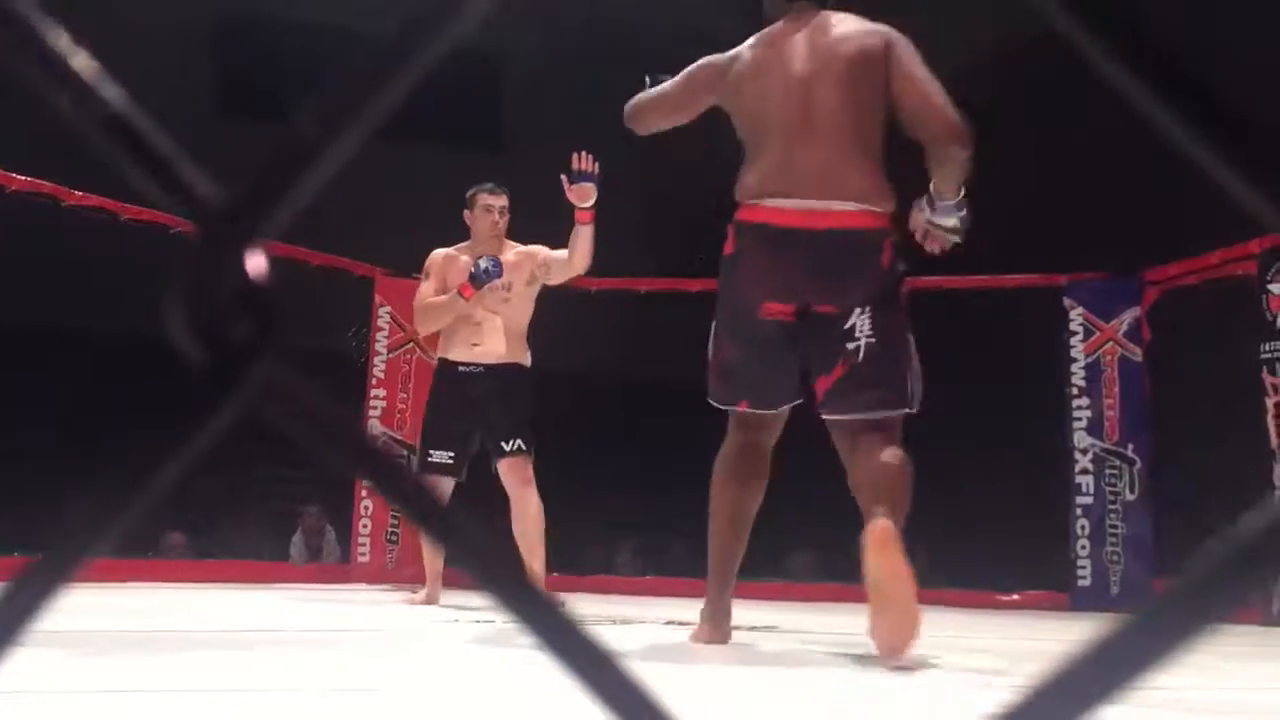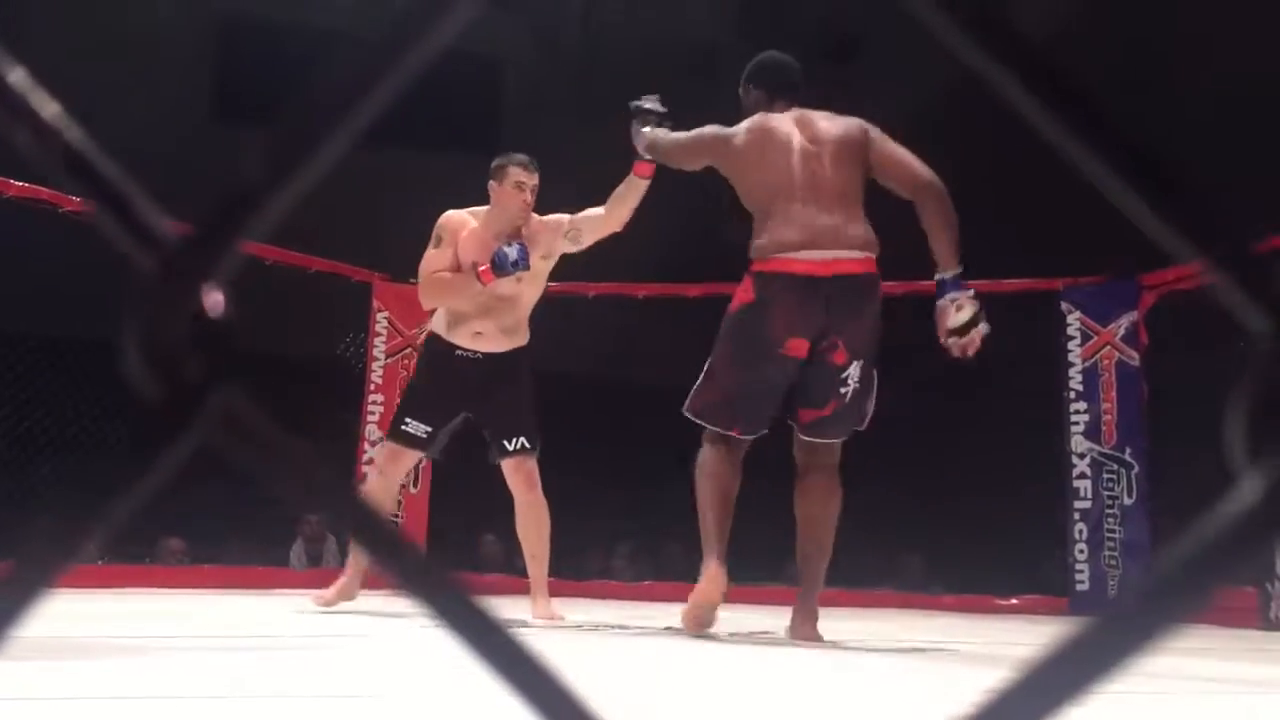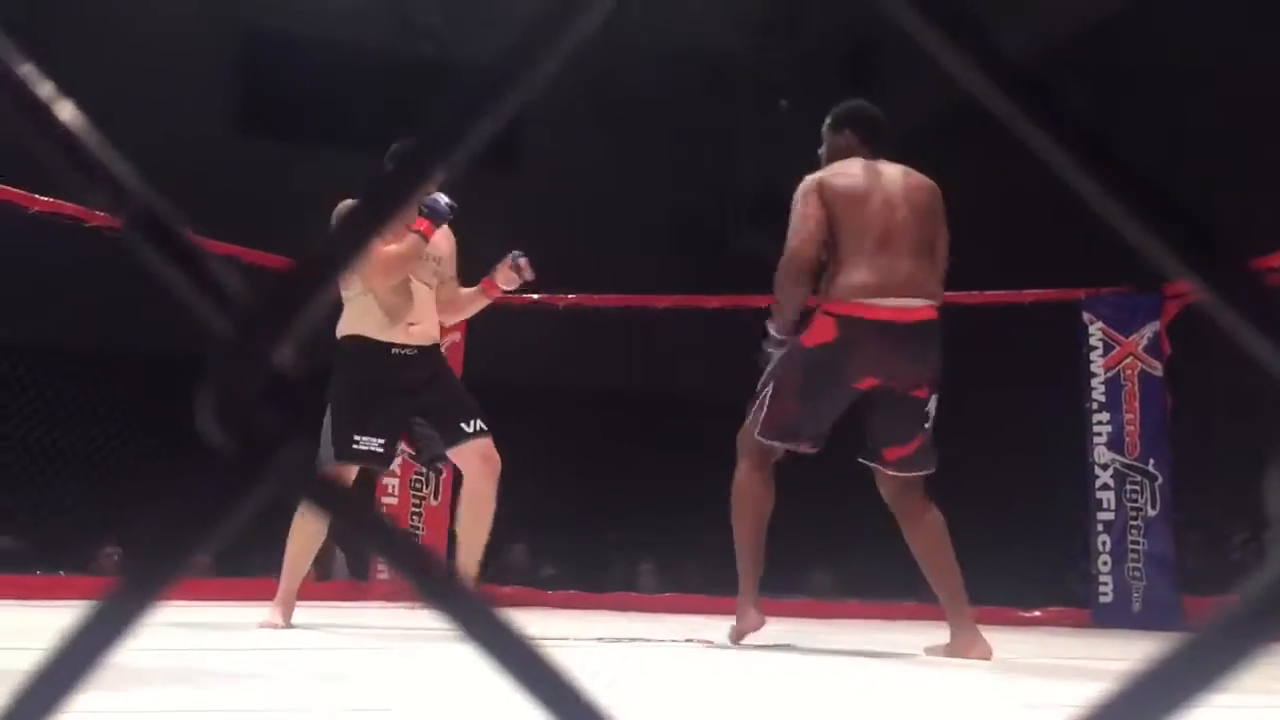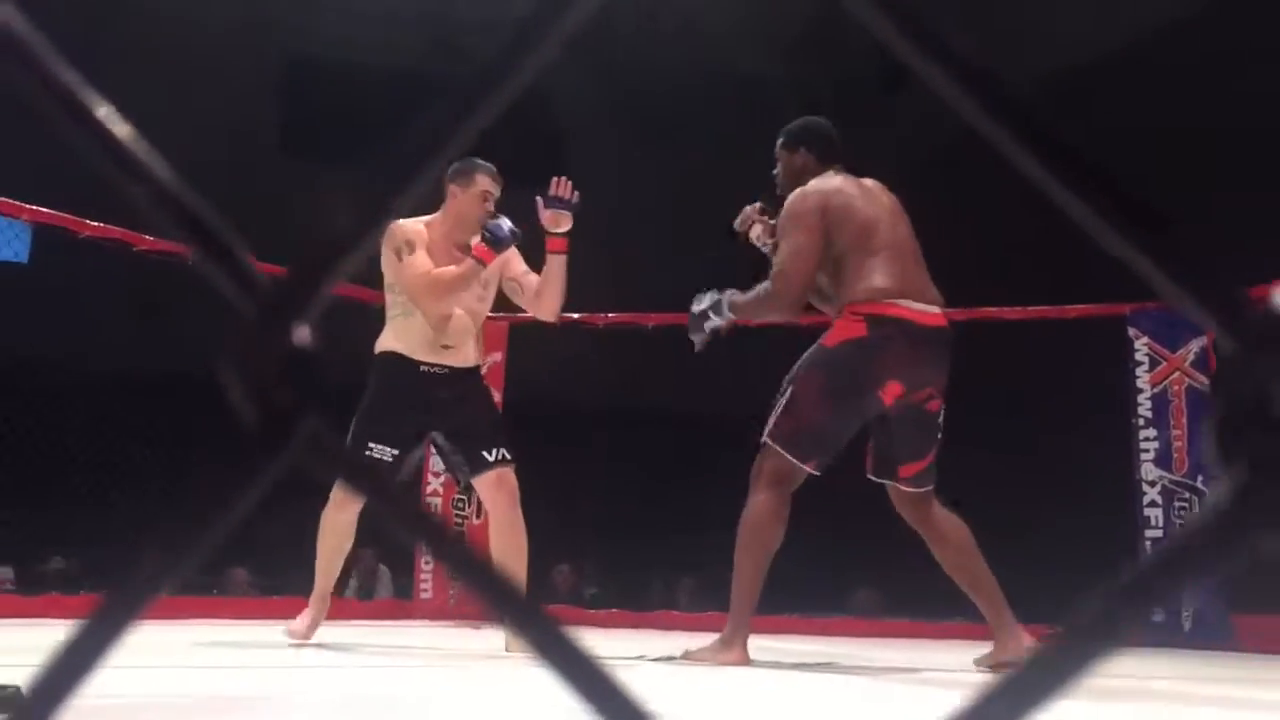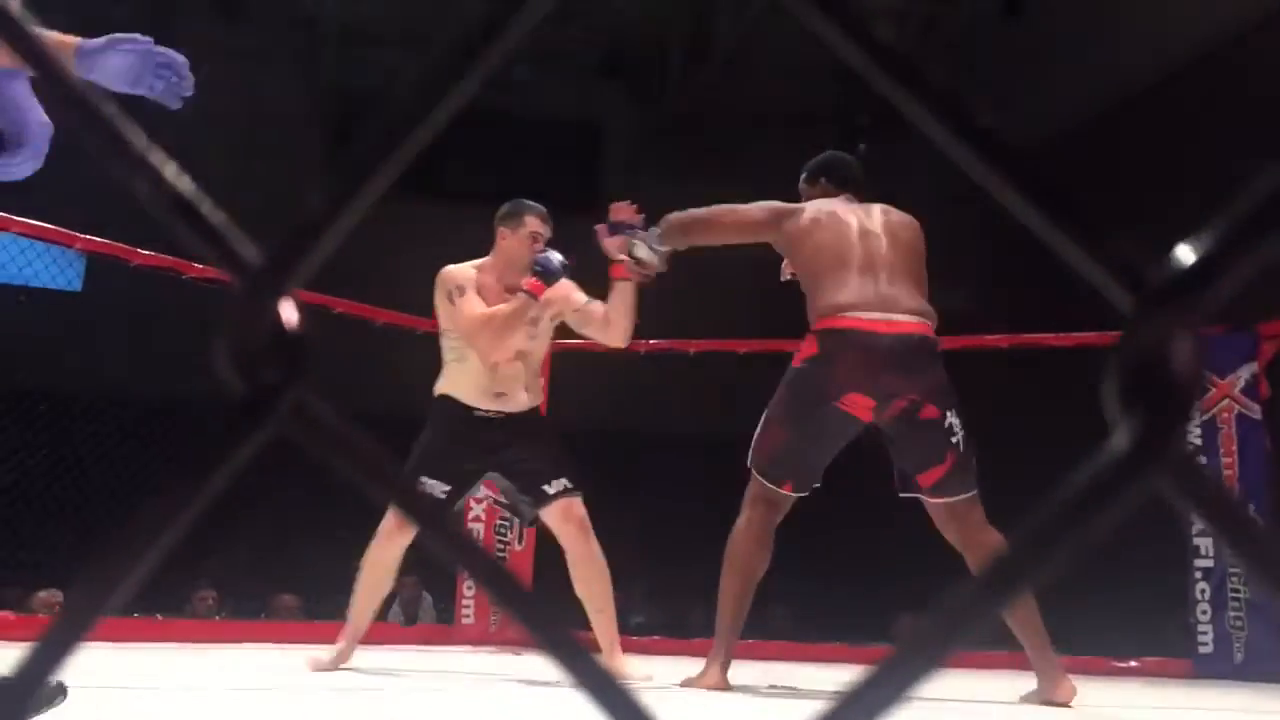
dt=0.5s
person 1, frame 1
left shoulder: (731, 63)
left elbow: (639, 115)
right elbow: (950, 138)
left wrist: (663, 89)
right wrist: (944, 204)
left hip: (764, 240)
right hip: (855, 242)
left knee: (751, 430)
right knee: (872, 431)
left ankle: (715, 610)
right ankle: (883, 530)
person 1, frame 2
left shoulder: (731, 139)
right shoulder: (852, 130)
left elbow: (660, 145)
right elbow: (931, 192)
left wrist: (644, 130)
right wrist: (952, 284)
left hip: (779, 286)
right hip: (855, 286)
left knee: (722, 440)
right knee: (820, 460)
left ankle: (713, 566)
right ankle: (805, 613)
person 1, frame 3
left shoulder: (821, 183)
right shoulder: (925, 189)
left elbow: (797, 261)
left wrist: (780, 331)
left hip: (847, 328)
right hip: (916, 333)
left knee: (755, 448)
right knee: (905, 489)
left ankle: (748, 603)
right ankle: (965, 631)
person 1, frame 4
left shoulder: (806, 199)
right shoulder: (878, 196)
left elbow: (789, 295)
left wrist: (722, 306)
right wrist: (772, 239)
left hip: (872, 334)
right hip: (928, 341)
left knee: (771, 474)
right knee: (918, 503)
left ankle: (733, 638)
right ankle: (1012, 637)
person 1, frame 5
left shoulder: (793, 217)
right shoulder: (904, 225)
left elbow: (693, 224)
left wrist: (651, 240)
left hip: (839, 352)
right hip: (915, 355)
left knee: (761, 506)
right knee: (965, 523)
left ankle: (716, 665)
right ankle: (1050, 671)
person 2, frame 1
left shoulder: (530, 259)
right shoulder: (441, 261)
left elbow: (576, 265)
right elbow: (422, 321)
left wrist: (584, 209)
right wrist: (470, 288)
left hip: (506, 380)
right hip: (453, 380)
left knee: (519, 476)
right knee: (434, 487)
left ankle: (539, 587)
right ankle: (432, 584)
person 2, frame 2
left shoulder: (550, 233)
right shoulder: (453, 225)
left elbow: (610, 218)
right elbow: (428, 294)
left wrist: (643, 166)
right wrist: (489, 272)
left hip: (504, 367)
right hip: (444, 359)
left knee: (523, 476)
right knee: (390, 463)
left ankle: (540, 595)
right ankle: (354, 574)
person 2, frame 3
left shoulder: (441, 238)
right shoulder: (355, 214)
left elbow: (450, 310)
right elbow: (381, 274)
left wrist: (497, 284)
right wrist: (426, 226)
left hip: (425, 362)
right hip: (365, 360)
left knee: (484, 463)
right knee: (335, 480)
left ankle: (462, 586)
right ankle: (284, 600)
person 2, frame 4
left shoulder: (498, 250)
right shoulder: (406, 234)
left elbow: (547, 308)
right elbow: (432, 295)
left wrist: (557, 237)
right wrist: (484, 254)
left hip: (463, 382)
right hip: (402, 376)
left knee: (504, 491)
right knee: (350, 490)
right ankle: (316, 606)
person 2, frame 5
left shoulder: (555, 289)
right shoulder: (456, 279)
left elbow: (615, 331)
right elbow: (486, 337)
left wrist: (622, 265)
right wrist: (536, 288)
left hip: (522, 424)
right hip: (459, 419)
left knee: (575, 523)
right knee: (397, 526)
left ankle: (612, 651)
right ankle: (348, 639)
